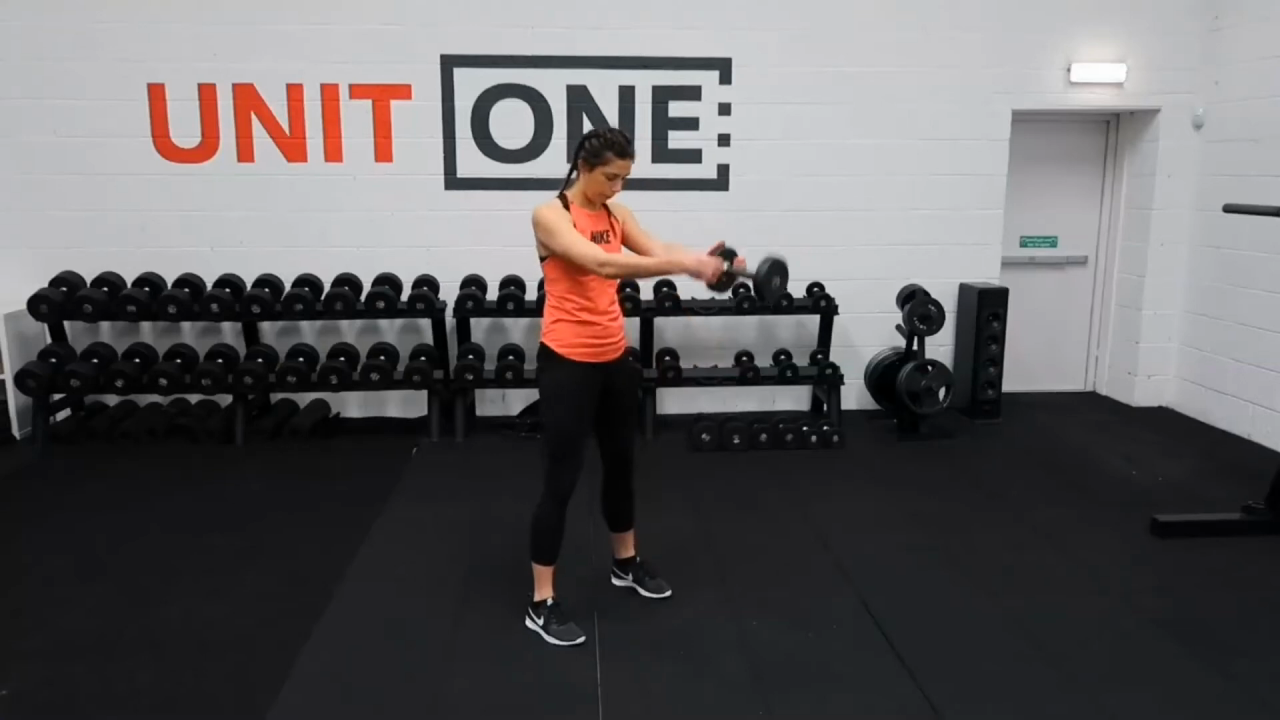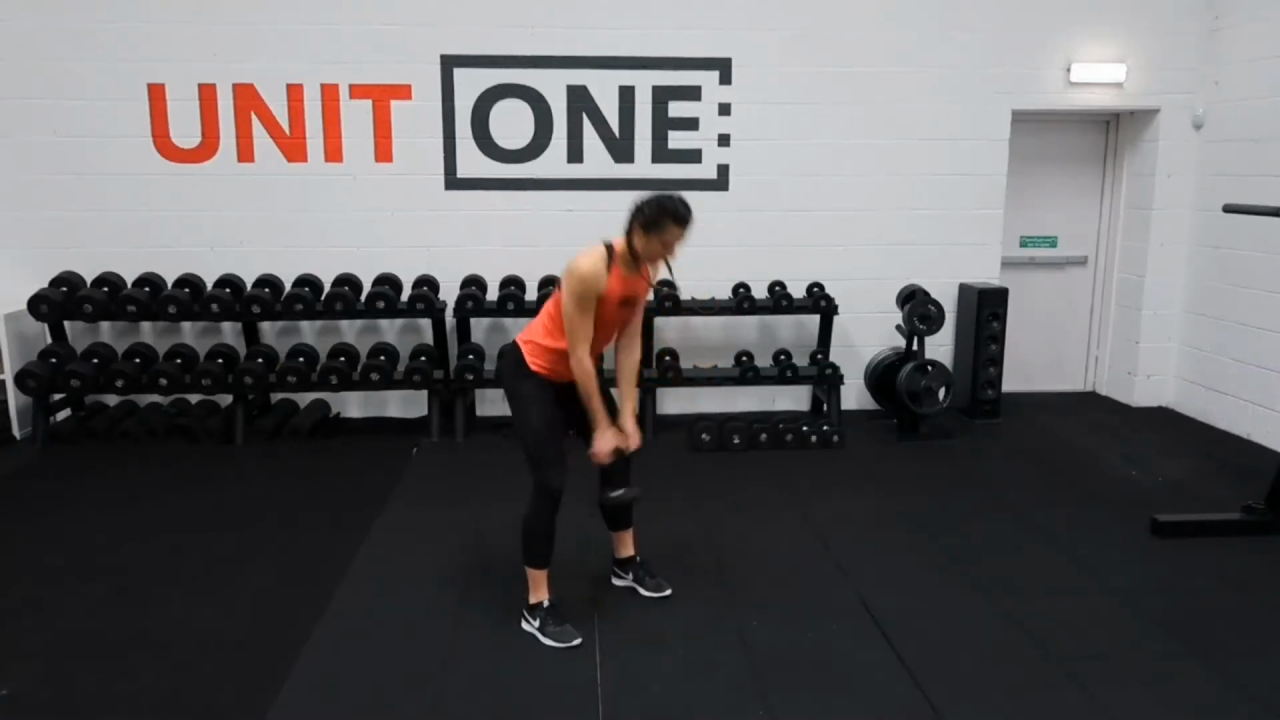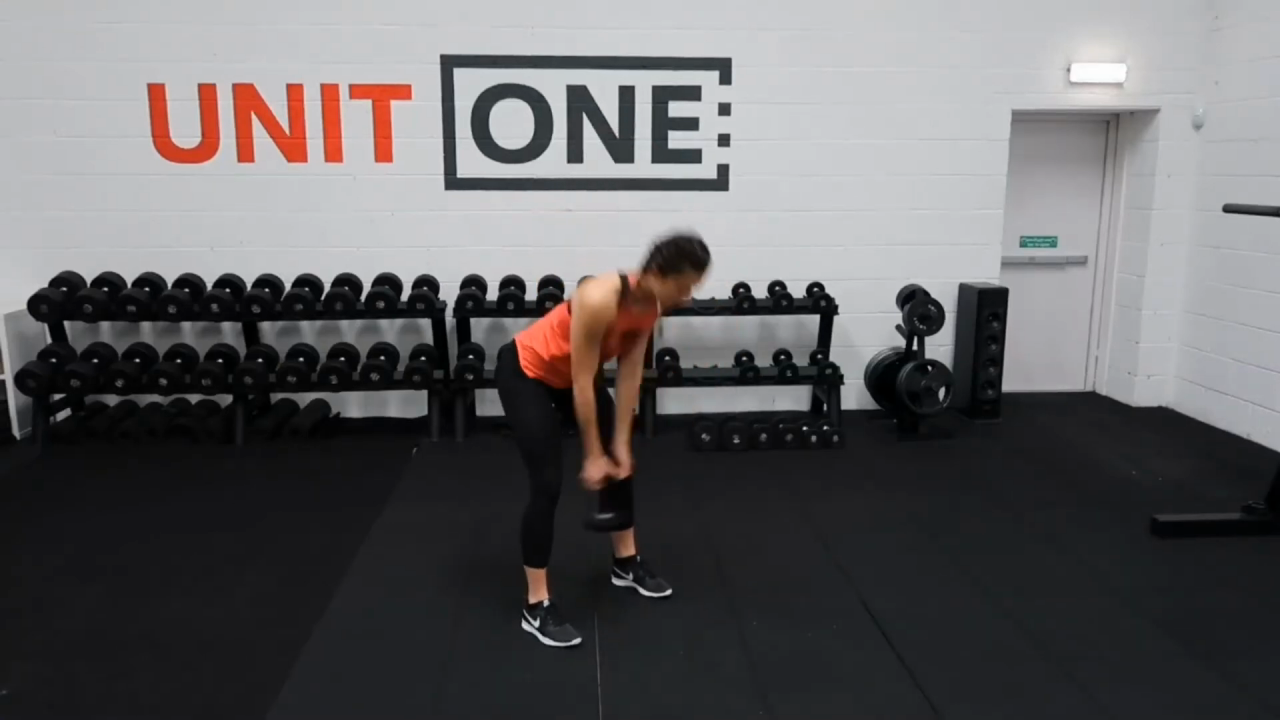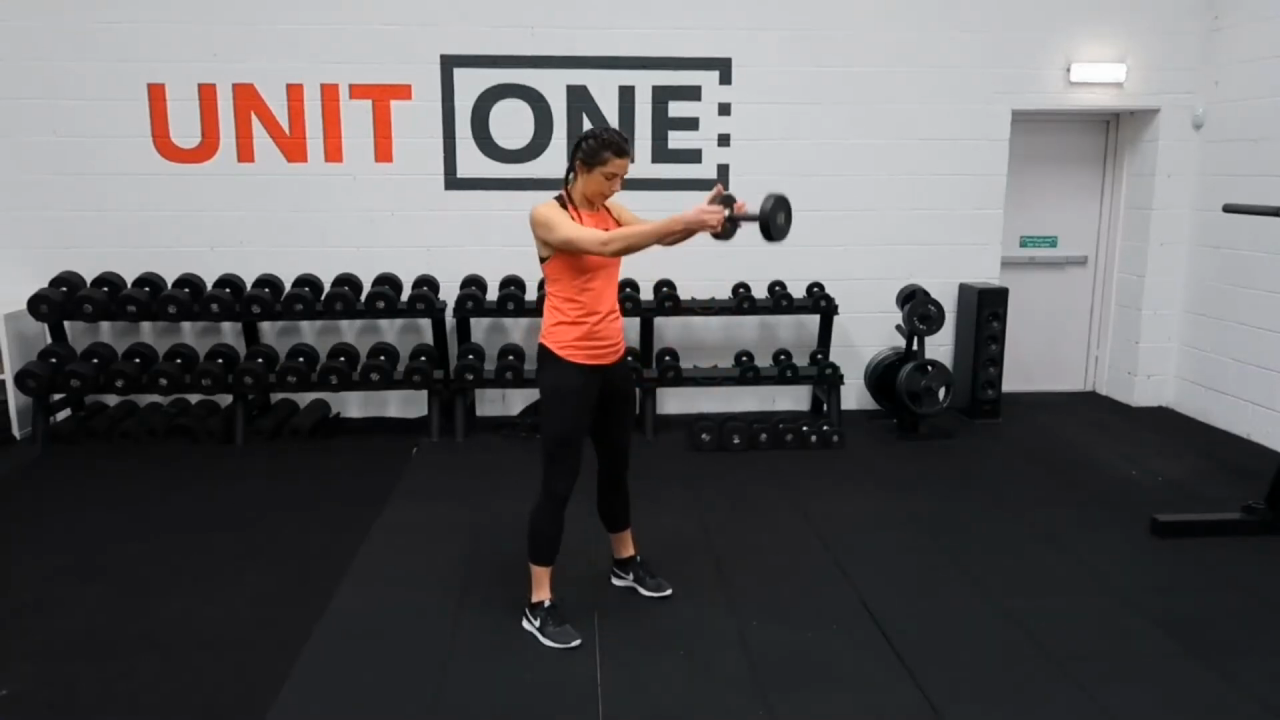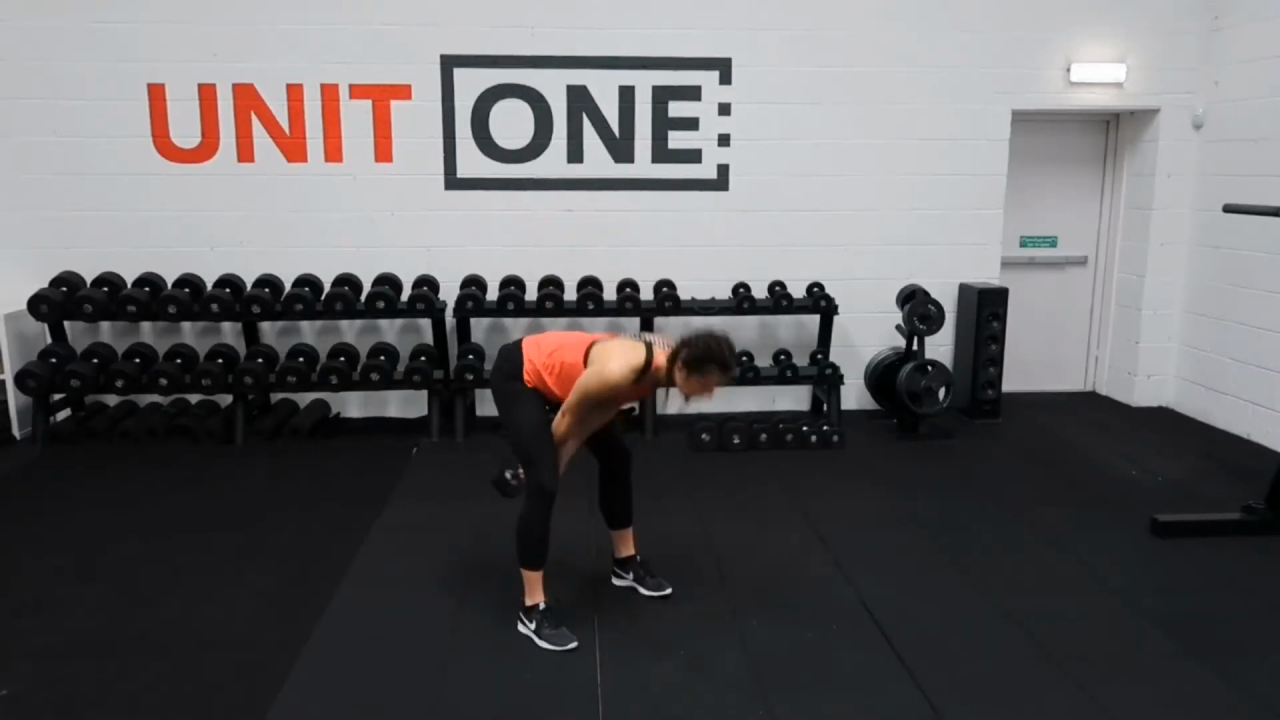
dt=1s
person 1, frame 1
left shoulder: (615, 213)
right shoulder: (550, 216)
left elbow: (654, 255)
right elbow: (596, 264)
left wrist: (701, 262)
right wrist: (685, 265)
left hip: (614, 360)
right hip: (567, 363)
left knee: (620, 463)
right knee: (561, 479)
left ankle: (626, 563)
right ankle: (540, 604)
person 1, frame 2
left shoulder: (643, 269)
right shoulder: (590, 267)
left elbow: (629, 345)
right elbow: (579, 355)
left wrist: (627, 418)
right wrist: (600, 428)
left hip: (581, 373)
right hip: (534, 369)
left knee: (618, 460)
right knee: (551, 483)
left ankle: (626, 563)
right ankle: (536, 605)
person 1, frame 3
left shoulder: (651, 302)
right shoulder: (601, 301)
left elbow: (630, 374)
right elbow: (581, 383)
left wrist: (620, 442)
right wrist: (592, 454)
left hip: (567, 378)
right hip: (527, 373)
left knee: (620, 464)
right knee: (549, 485)
left ankle: (626, 563)
right ankle: (536, 607)
person 1, frame 4
left shoulder: (609, 208)
right shoulder: (547, 215)
left elbow: (660, 235)
right elbow: (605, 244)
left wrist: (701, 218)
right wrist: (684, 218)
left hip: (613, 362)
right hip: (567, 365)
left knee: (616, 466)
right knee: (559, 482)
left ankle: (625, 562)
right ankle: (539, 606)
person 1, frame 5
left shoulder: (664, 361)
right shoulder: (619, 371)
left elbow: (605, 413)
right elbow: (565, 419)
left wrist: (562, 455)
right wrist: (548, 458)
left hip: (558, 374)
right hip: (521, 375)
left knee: (617, 462)
right knee: (544, 486)
left ankle: (627, 561)
right ankle: (533, 610)
